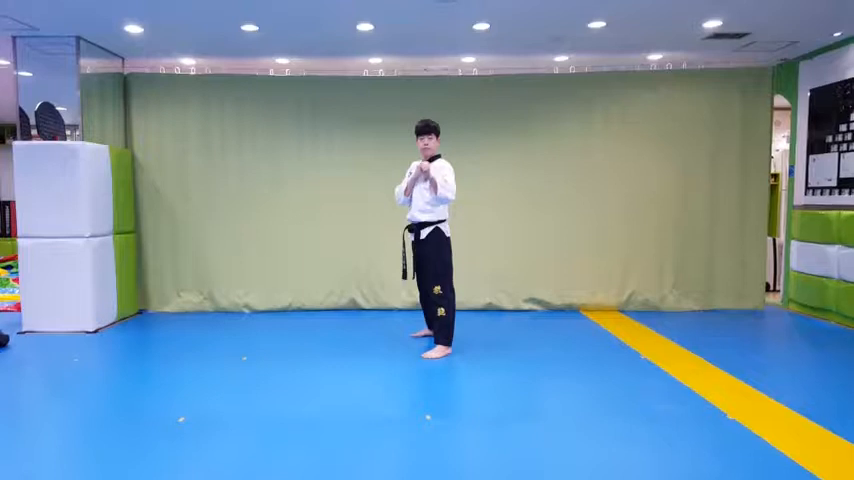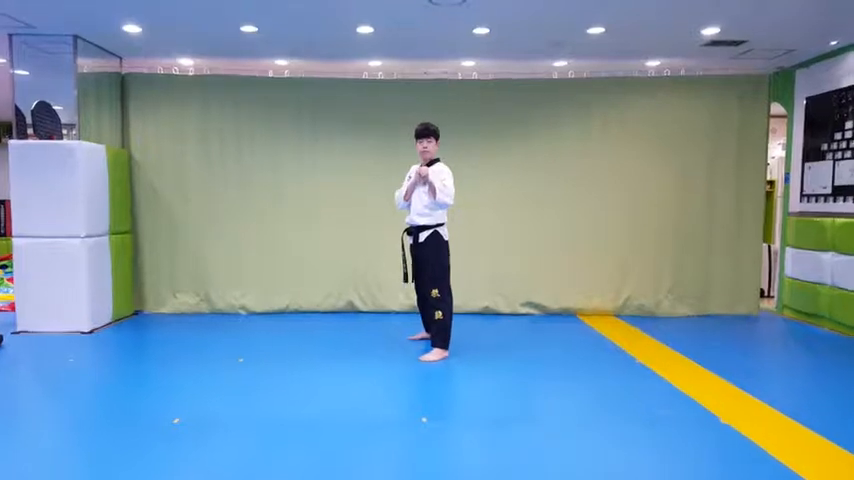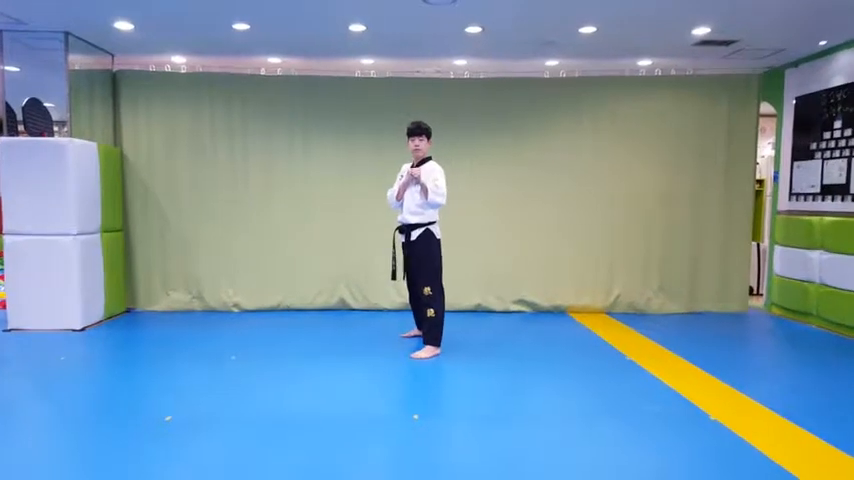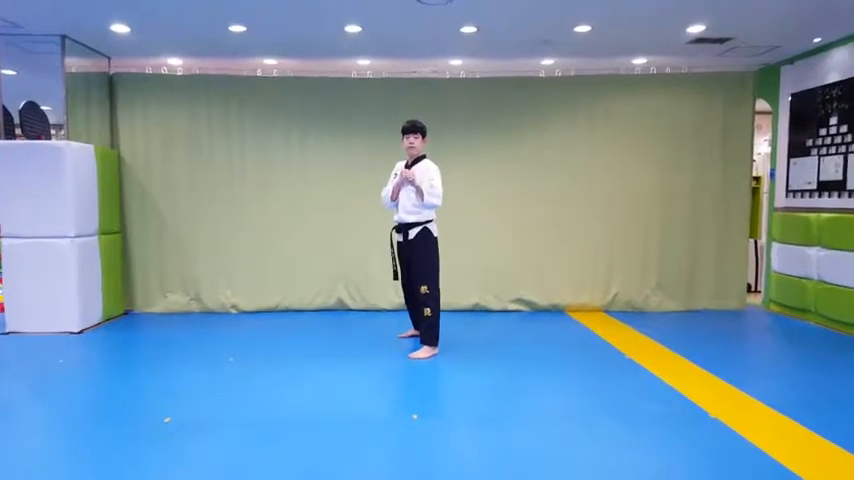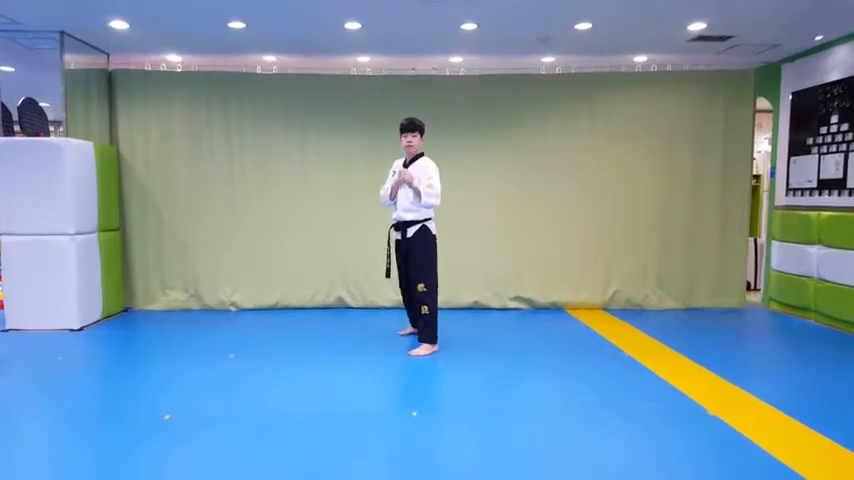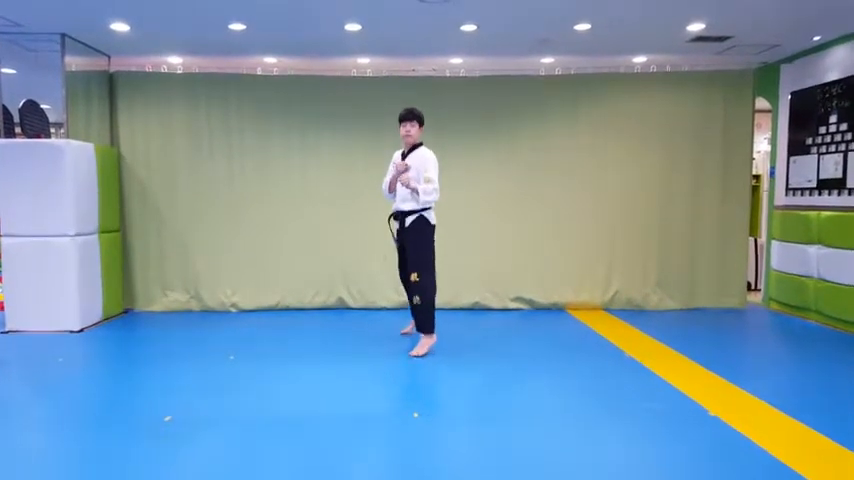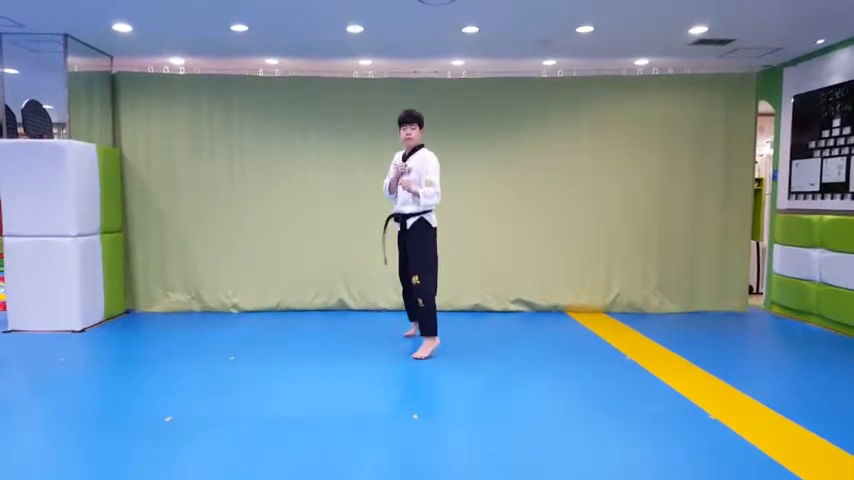
dt=0.4s
person 1, frame 1
left shoulder: (443, 166)
right shoulder: (414, 167)
left elbow: (448, 195)
right elbow: (401, 199)
left wrist: (431, 175)
right wrist: (414, 178)
left hip: (435, 232)
right hip: (418, 233)
left knee: (439, 285)
right knee: (424, 283)
left ankle: (444, 343)
right ankle: (432, 326)
person 1, frame 2
left shoulder: (442, 170)
right shoulder: (413, 171)
left elbow: (446, 200)
right elbow: (401, 203)
left wrist: (429, 180)
right wrist: (414, 182)
left hip: (433, 236)
right hip: (416, 236)
left knee: (437, 288)
right knee: (422, 286)
left ankle: (441, 347)
right ankle: (430, 329)
person 1, frame 3
left shoulder: (434, 169)
right shoulder: (405, 169)
left elbow: (438, 200)
right elbow: (393, 202)
left wrist: (421, 181)
right wrist: (406, 183)
left hip: (426, 234)
right hip: (408, 234)
left knee: (429, 286)
right knee: (414, 284)
left ankle: (433, 343)
right ankle: (422, 326)
person 1, frame 4
left shoulder: (429, 168)
right shoulder: (399, 168)
left elbow: (435, 200)
right elbow: (387, 201)
left wrist: (416, 183)
right wrist: (400, 183)
left hip: (422, 233)
right hip: (403, 233)
left knee: (426, 286)
right knee: (409, 283)
left ankle: (430, 344)
right ankle: (418, 326)
person 1, frame 5
left shoulder: (427, 166)
right shoulder: (397, 166)
left elbow: (433, 199)
right elbow: (386, 200)
left wrist: (413, 184)
right wrist: (397, 183)
left hip: (421, 231)
right hip: (401, 231)
left knee: (423, 284)
right knee: (406, 282)
left ankle: (429, 341)
right ankle: (416, 323)
person 1, frame 6
left shoulder: (426, 156)
right shoulder: (397, 156)
left elbow: (432, 193)
right elbow: (388, 193)
left wrist: (412, 185)
right wrist: (395, 175)
left hip: (420, 221)
right hip: (403, 221)
left knee: (421, 274)
right knee: (407, 273)
left ankle: (428, 333)
right ankle: (418, 320)
person 1, frame 7
left shoulder: (428, 158)
right shoulder: (398, 157)
left elbow: (434, 196)
right elbow: (388, 193)
left wrist: (414, 189)
right wrist: (396, 176)
left hip: (422, 223)
right hip: (404, 223)
left knee: (422, 278)
right knee: (407, 276)
left ankle: (430, 336)
right ankle: (417, 321)
